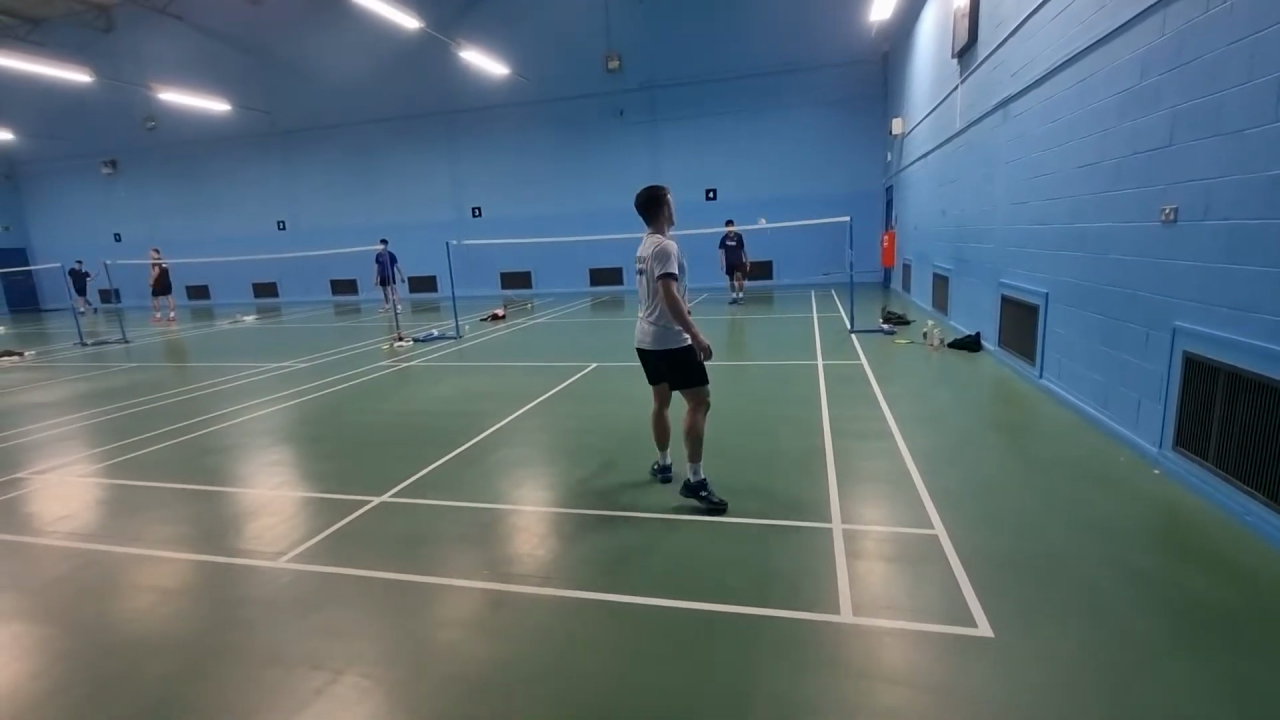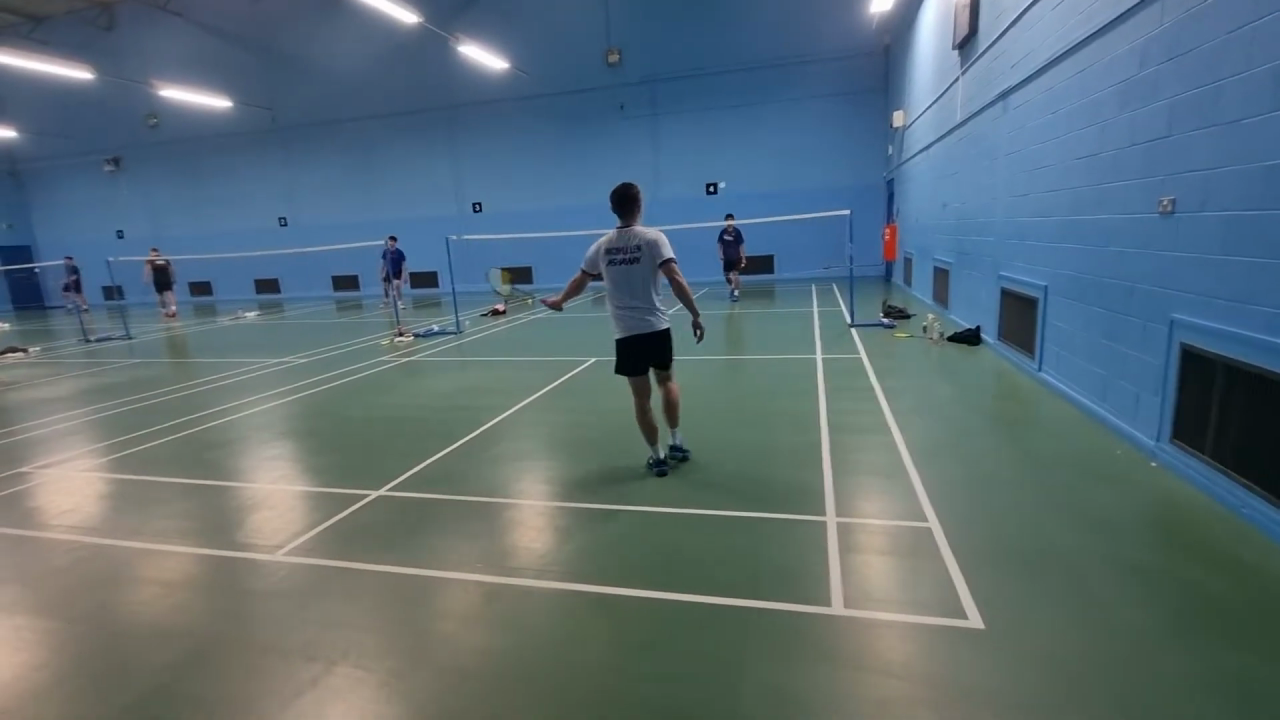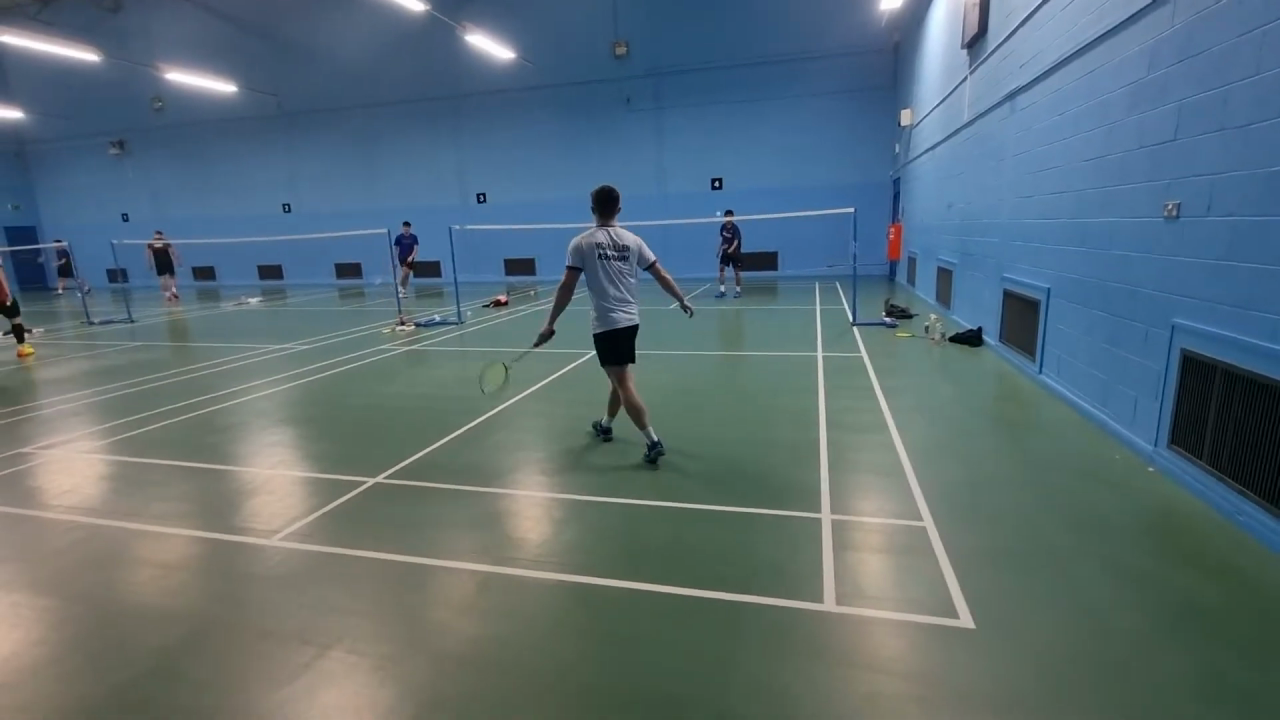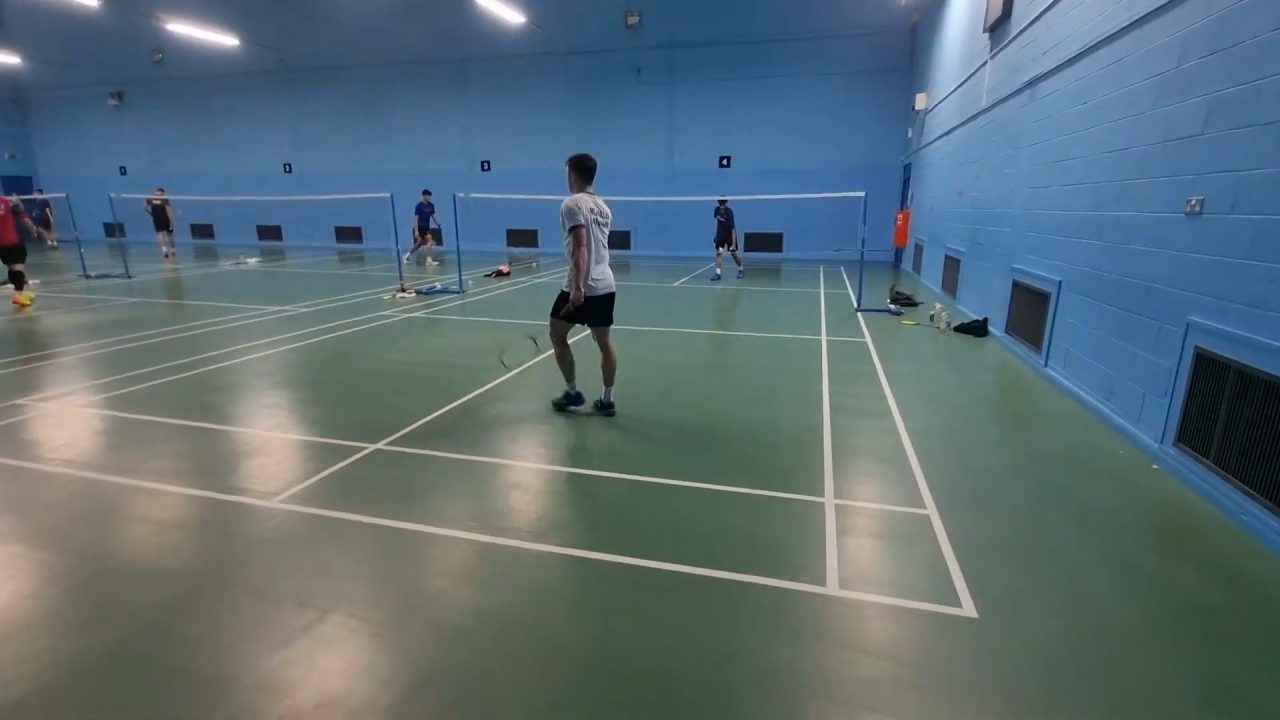
dt=0.3s
person 1, frame 1
left shoulder: (647, 246)
right shoulder: (667, 247)
right elbow: (669, 295)
right wrist: (696, 335)
left hip: (647, 340)
right hip: (672, 342)
left knee: (661, 402)
right knee: (699, 404)
left ankle: (663, 464)
right ankle: (696, 481)
person 1, frame 2
left shoulder: (601, 247)
right shoulder: (653, 238)
left elbow: (580, 281)
right elbow: (675, 279)
left wrist: (558, 301)
right wrist: (695, 315)
left hip: (626, 331)
right hip: (657, 327)
left knee: (641, 394)
right knee: (666, 381)
left ankle: (658, 456)
right ankle: (676, 443)
person 1, frame 3
left shoulder: (581, 243)
right shoulder: (633, 241)
left elbow: (567, 287)
right elbow: (661, 276)
left wrist: (550, 324)
right wrist: (683, 302)
left hip: (606, 324)
right hip: (630, 321)
left knee: (624, 383)
right knee: (620, 377)
left ankle: (653, 441)
right ankle: (606, 425)
person 1, frame 4
left shoulder: (572, 204)
right shoulder: (602, 207)
left elbow: (580, 245)
left wrist: (577, 285)
left hip: (583, 289)
right hip: (606, 285)
left knee: (557, 335)
right knee: (605, 342)
left ankle: (573, 391)
right ankle: (608, 399)
